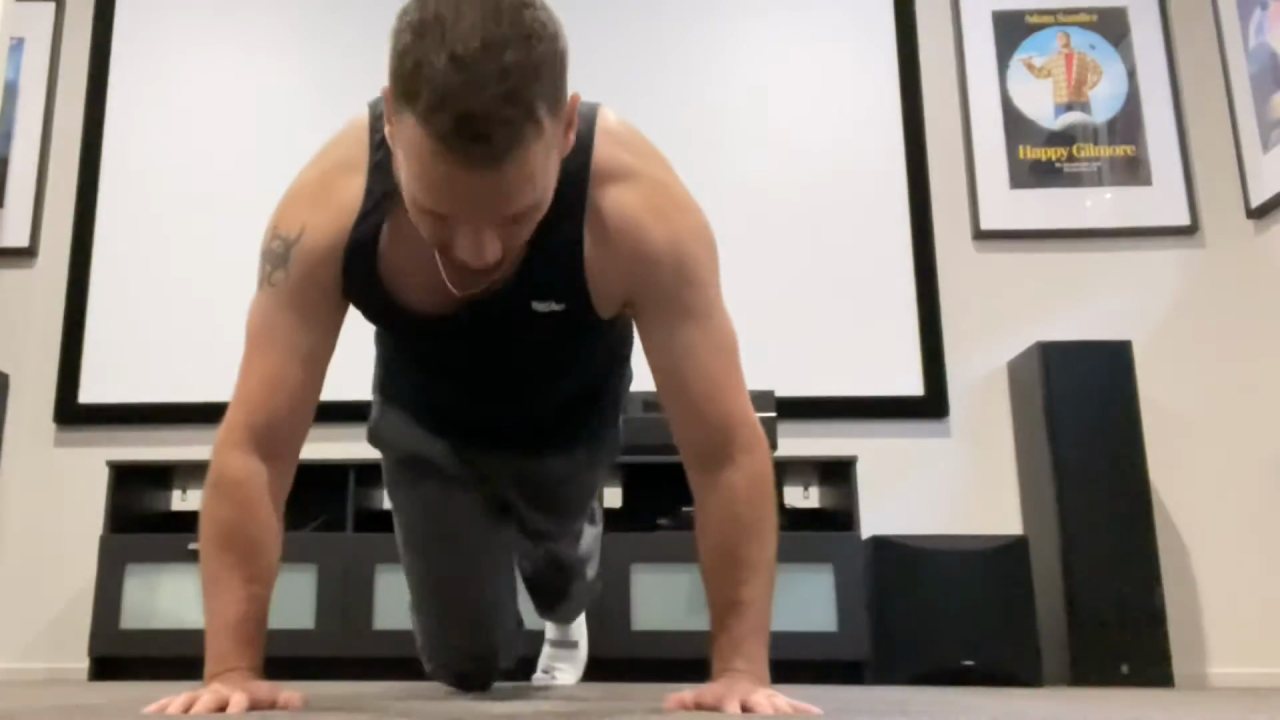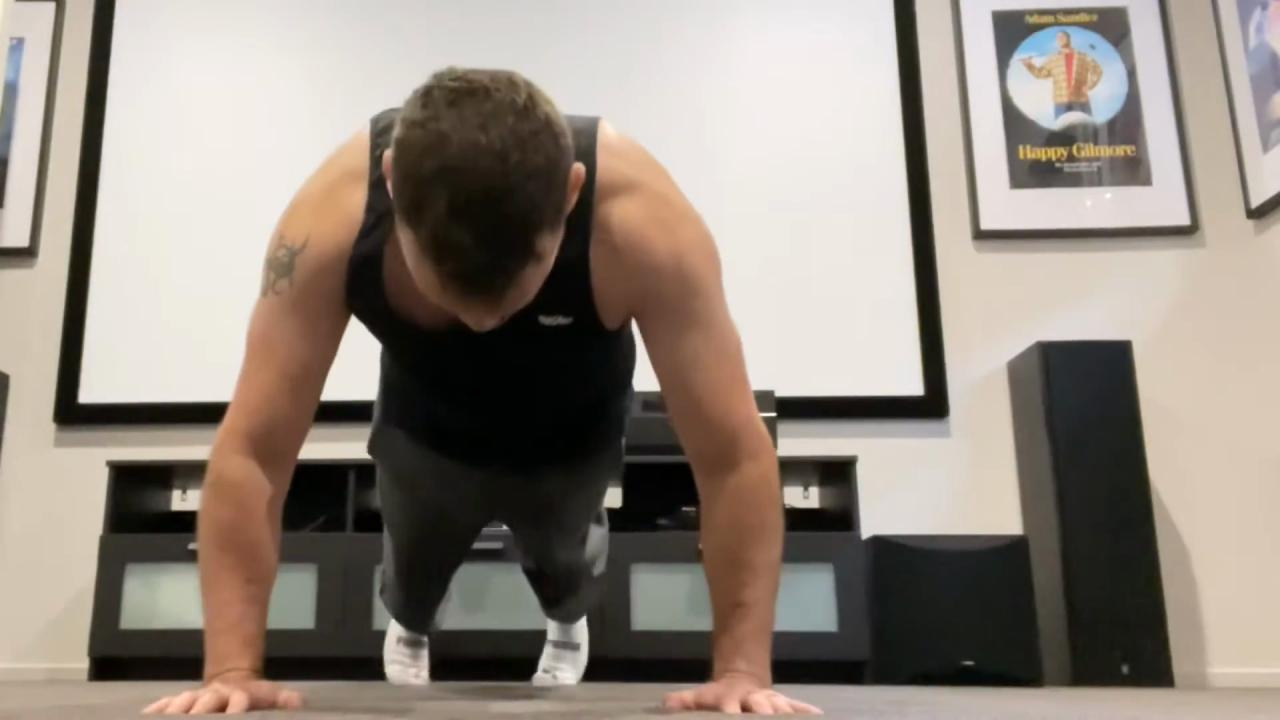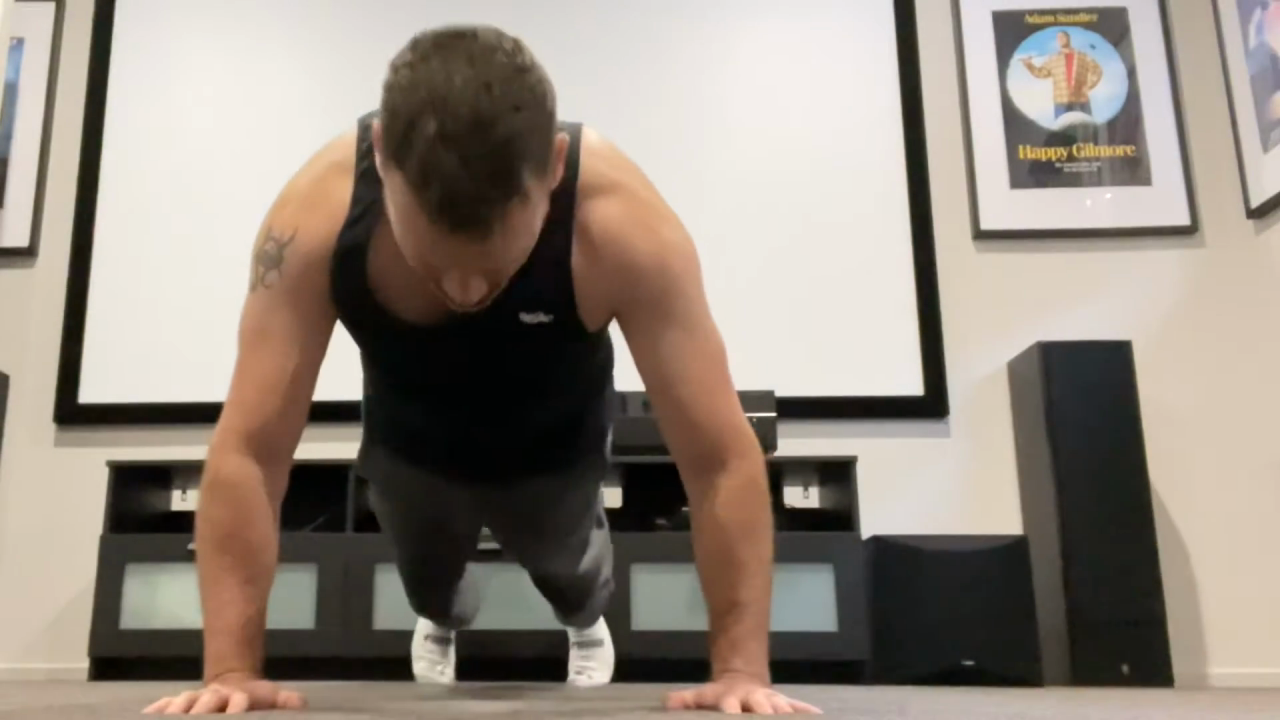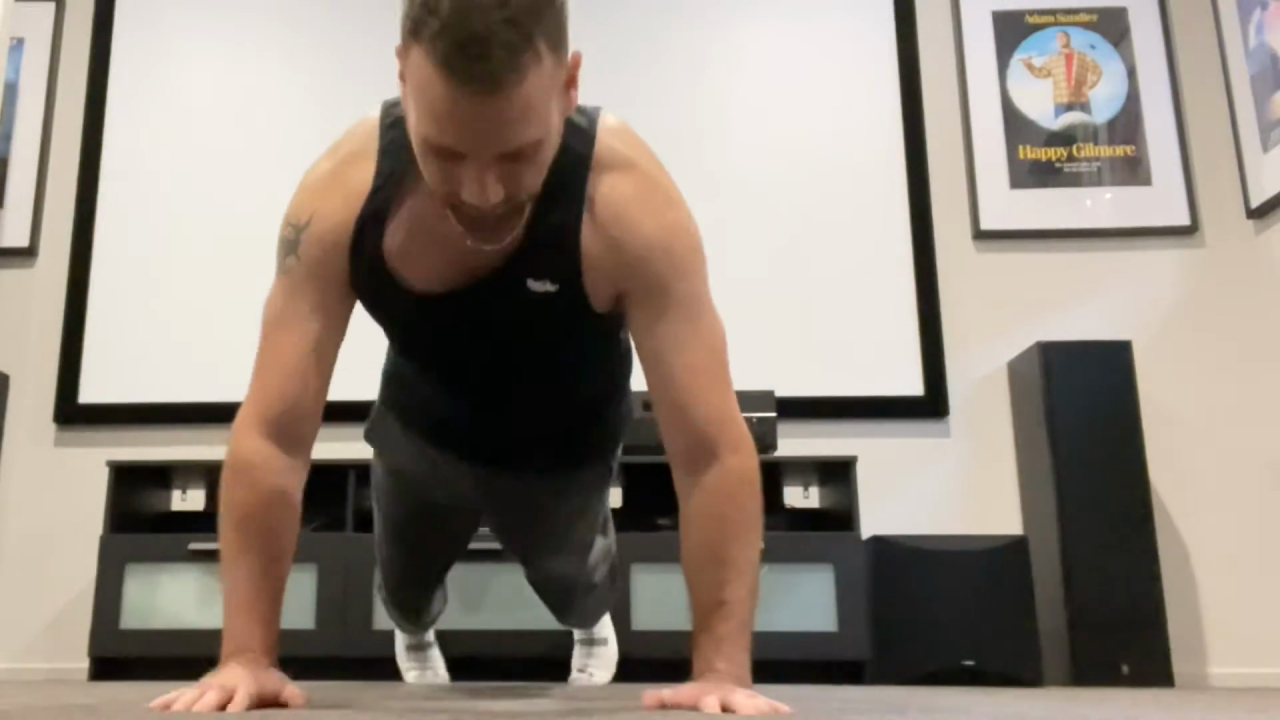
dt=0.5s
person 1, frame 1
left shoulder: (637, 205)
right shoulder: (331, 202)
left elbow: (726, 452)
right elbow: (254, 449)
left hip: (571, 419)
right hip: (426, 420)
left knee: (560, 554)
right knee: (466, 657)
left ankle: (564, 623)
person 1, frame 2
left shoulder: (641, 220)
right shoulder: (334, 213)
left elbow: (735, 455)
right elbow: (251, 452)
left hip: (573, 436)
right hip: (422, 430)
left knee: (565, 559)
right knee: (413, 567)
left ankle: (565, 621)
right ankle: (409, 628)
person 1, frame 3
left shoulder: (621, 223)
right shoulder: (319, 211)
left elbow: (719, 458)
right elbow: (248, 452)
left hip: (555, 451)
right hip: (407, 445)
left knee: (569, 570)
right knee: (428, 575)
left ankle: (586, 625)
right ankle: (443, 620)
person 1, frame 4
left shoulder: (629, 200)
right shoulder: (343, 187)
left elbow: (714, 451)
right elbow: (272, 435)
right wrist: (247, 655)
left hip: (568, 442)
right hip: (423, 429)
left knee: (571, 577)
right knee: (407, 581)
left ankle: (590, 626)
right ankle: (414, 633)
